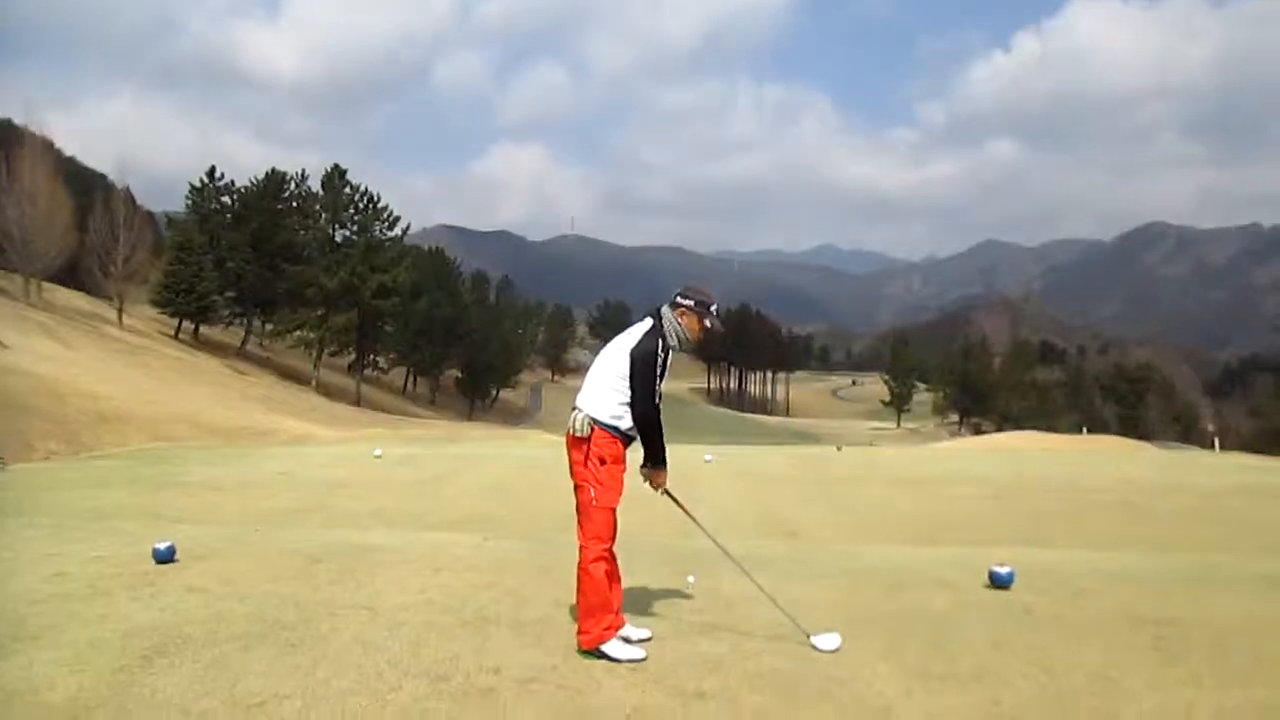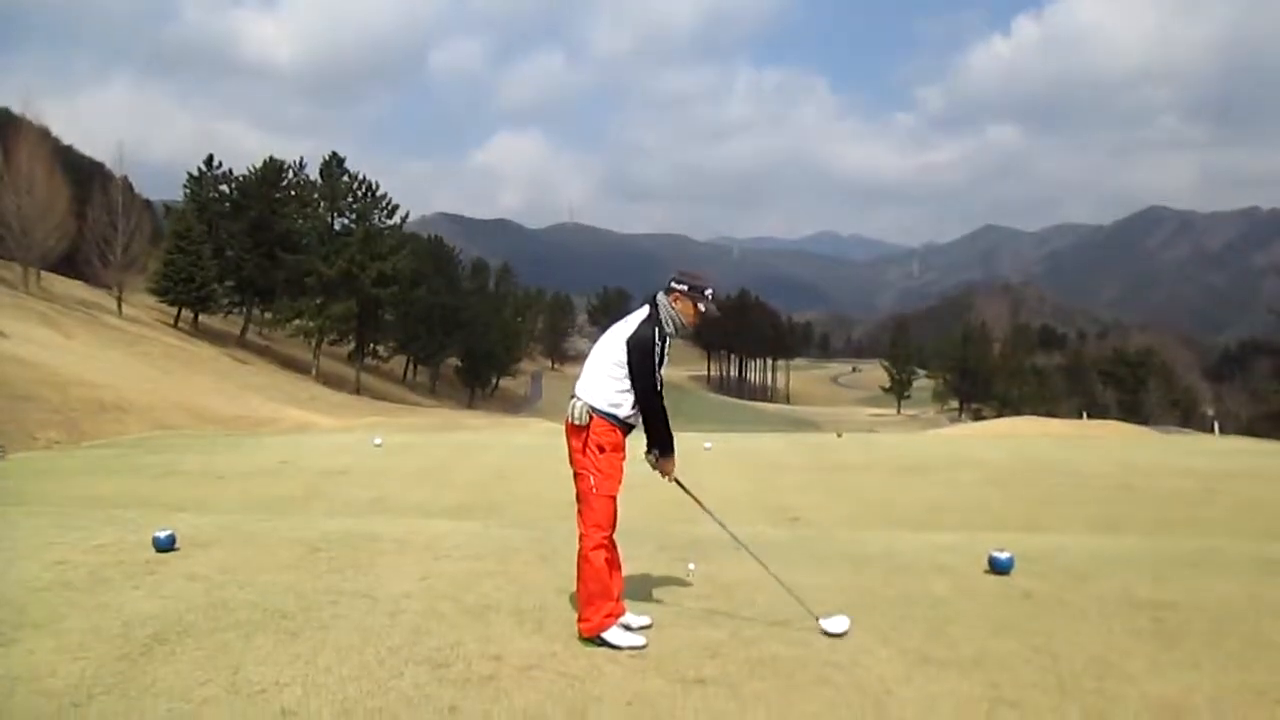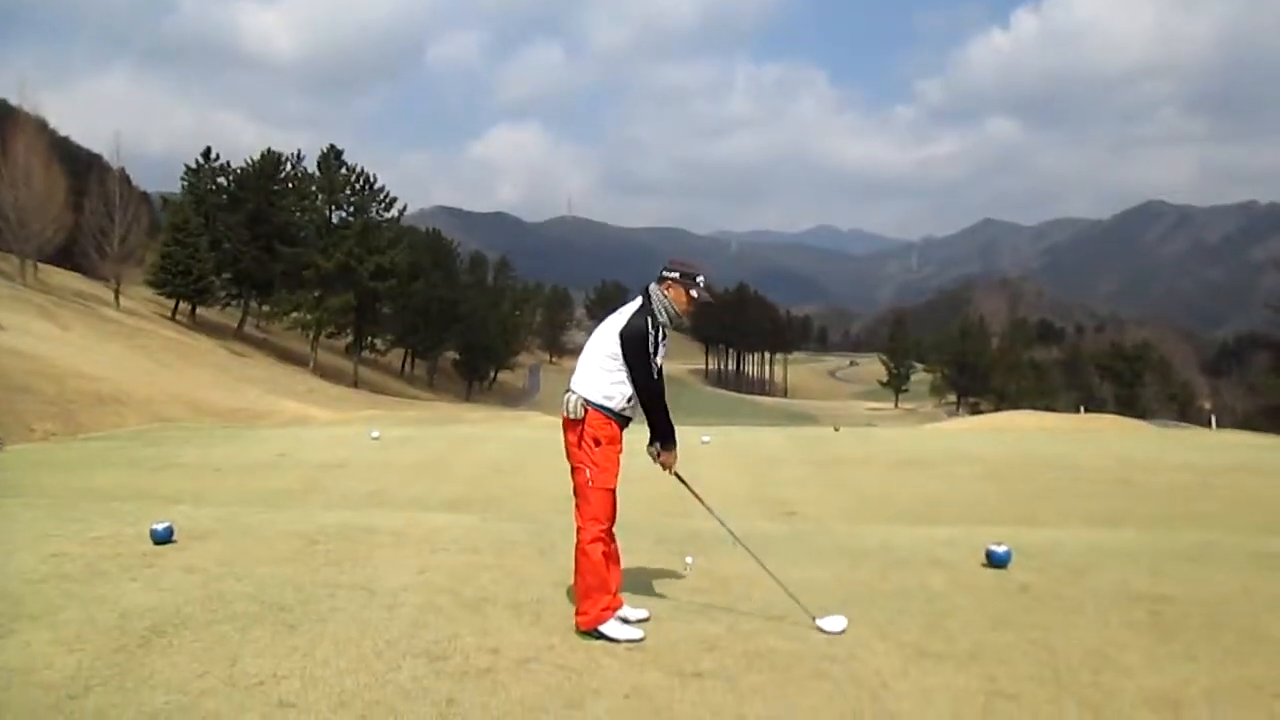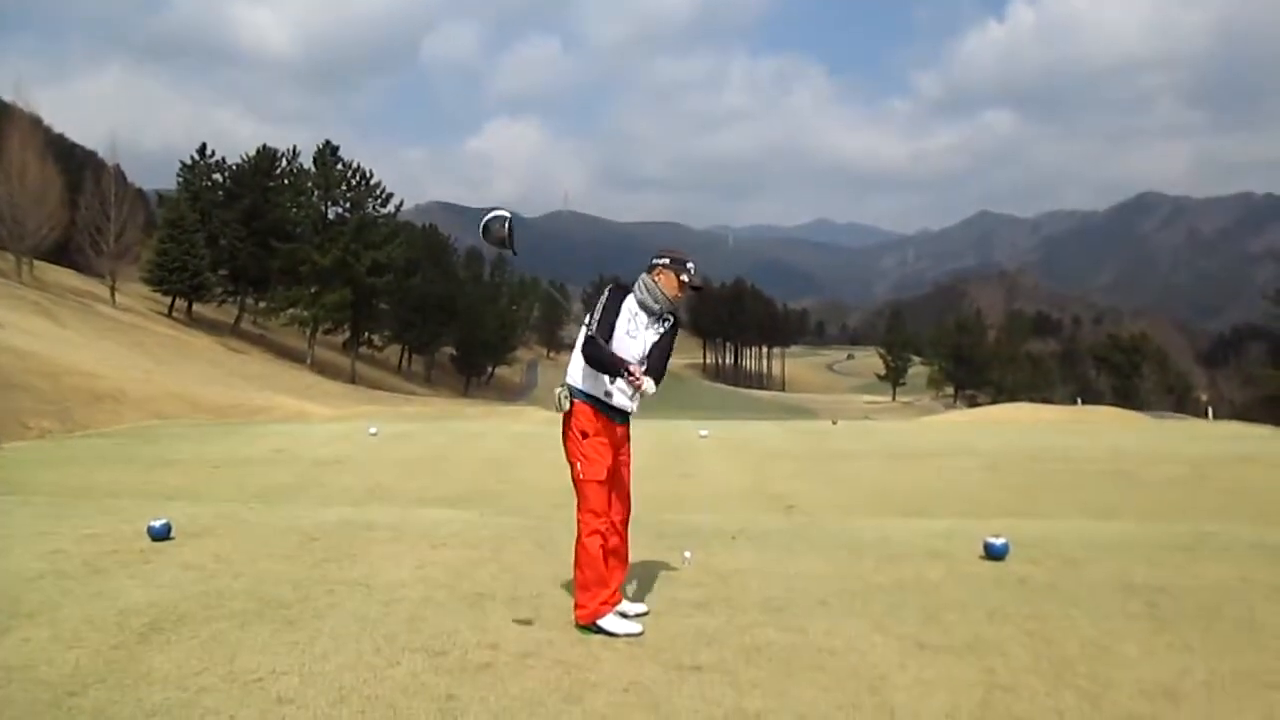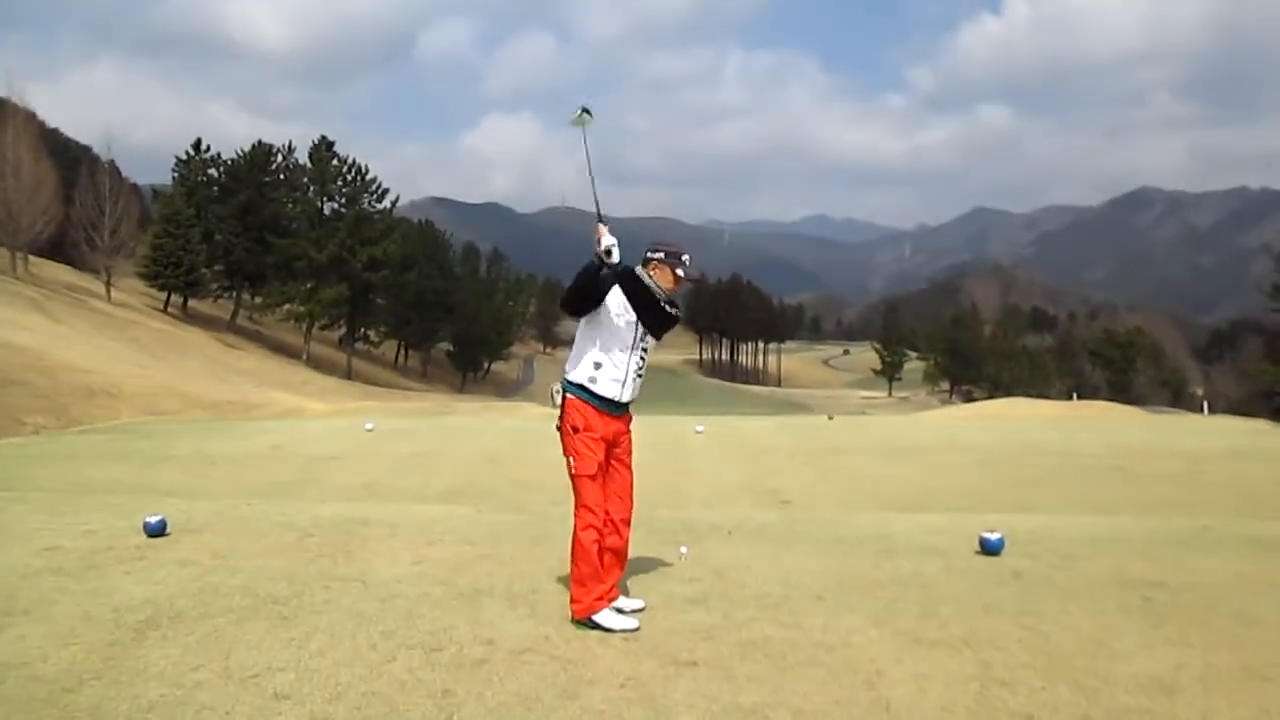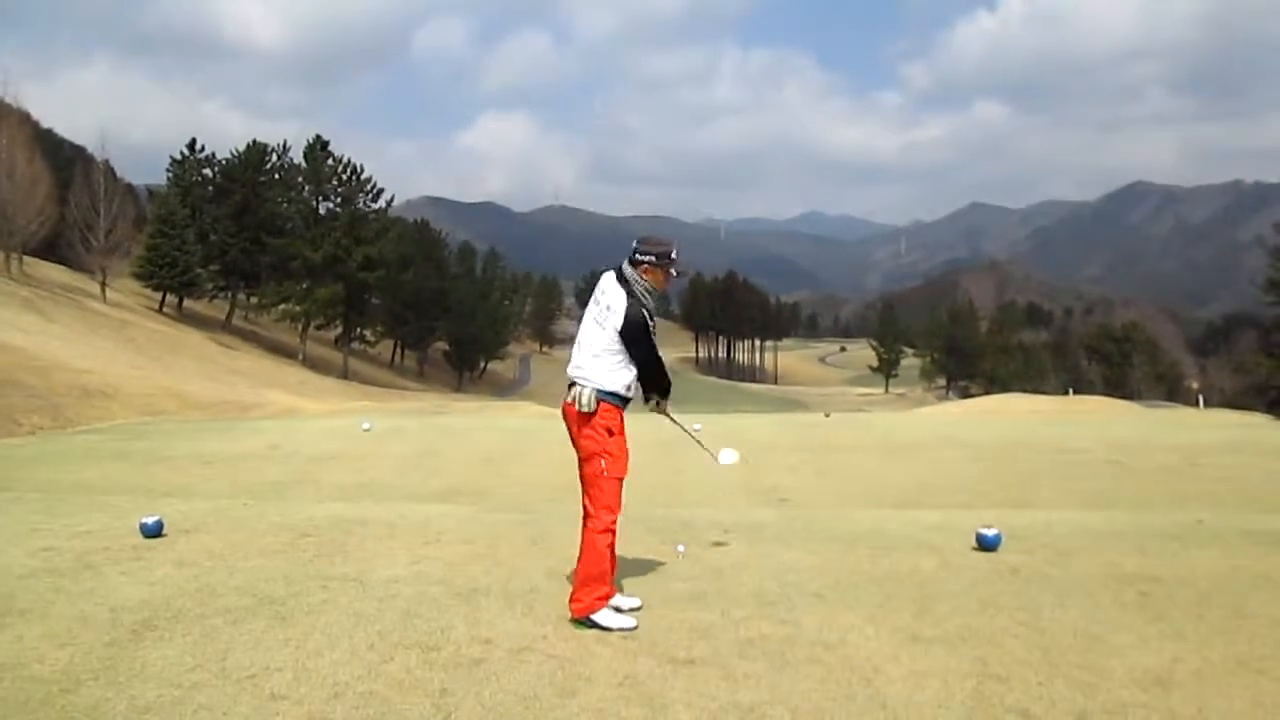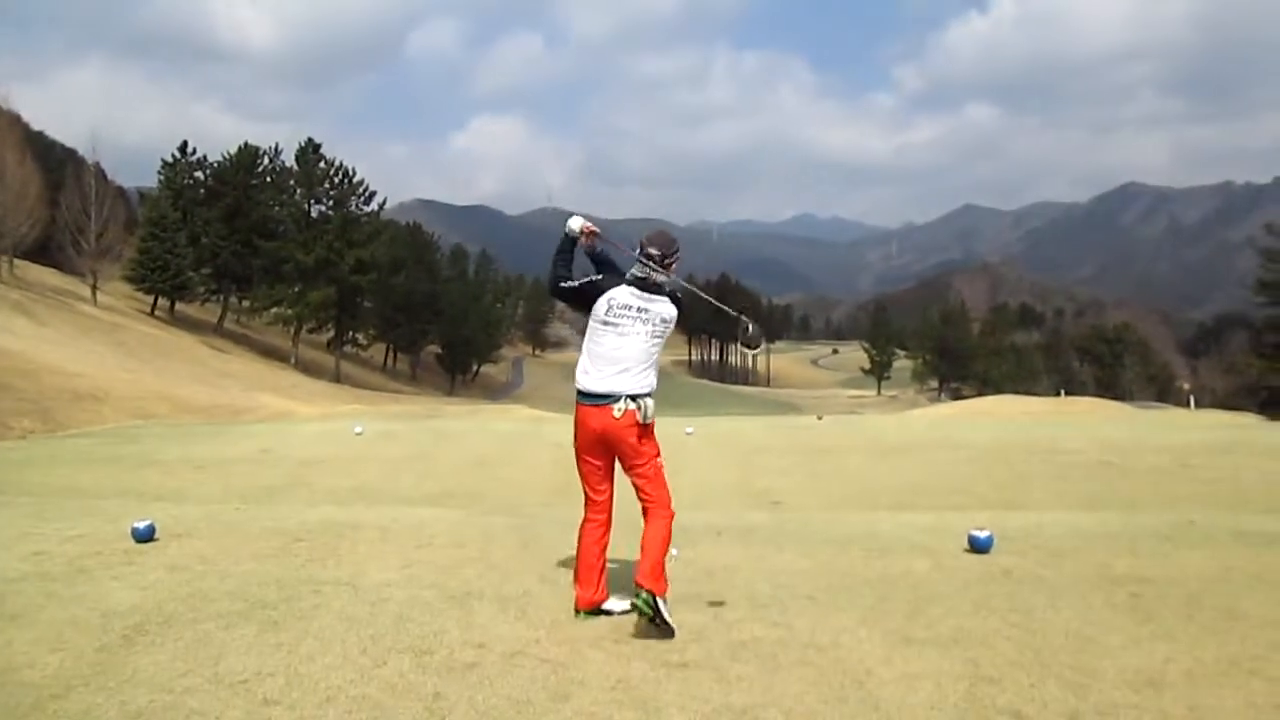
dt=0.4s
person 1, frame 1
left shoulder: (653, 337)
right shoulder: (651, 344)
left elbow: (646, 407)
right elbow: (644, 410)
left wrist: (651, 459)
right wrist: (657, 463)
left hip: (605, 441)
right hip: (597, 441)
left knee: (604, 536)
right knee: (596, 538)
left ankle: (610, 621)
right ankle: (597, 633)
person 1, frame 2
left shoulder: (652, 327)
right shoulder: (648, 333)
left elbow: (649, 395)
right elbow: (649, 398)
left wrist: (655, 446)
right wrist: (666, 451)
left hip: (605, 429)
right hip: (596, 429)
left knee: (605, 524)
right knee: (597, 525)
left ankle: (610, 608)
right ankle: (597, 621)
person 1, frame 3
left shoulder: (651, 322)
right shoulder: (640, 324)
left elbow: (651, 387)
right elbow: (647, 390)
left wrist: (657, 438)
right wrist: (668, 442)
left hip: (604, 423)
right hip: (592, 423)
left knee: (605, 518)
right knee: (594, 519)
left ankle: (608, 601)
right ankle: (594, 615)
person 1, frame 4
left shoulder: (667, 323)
right shoulder: (617, 298)
left elbow: (657, 366)
right elbow: (592, 350)
left wrist: (646, 378)
right wrist: (625, 368)
left hip: (618, 421)
right hip: (587, 416)
left knee: (617, 513)
right knee: (594, 514)
left ankle: (609, 595)
right ankle: (592, 608)
person 1, frame 5
left shoulder: (666, 313)
right shoulder: (608, 288)
left elbow: (646, 306)
right elbow: (570, 304)
left wrist: (617, 262)
right wrist: (601, 262)
left hip: (619, 417)
right hip: (583, 412)
left knee: (619, 511)
right knee: (591, 511)
left ankle: (607, 591)
right ankle: (588, 604)
person 1, frame 6
left shoulder: (612, 282)
right shoulder: (632, 311)
right elbow: (648, 360)
left wrist: (649, 390)
right wrist: (658, 391)
left hip: (588, 405)
right hip: (598, 410)
left knee: (602, 505)
right knee: (603, 508)
left ankle: (601, 590)
right ankle: (587, 603)
person 1, frame 7
left shoulder: (604, 291)
right shoulder: (671, 308)
left elbow: (557, 285)
left wrist: (571, 234)
right wrist: (594, 250)
left hip: (587, 412)
right hip: (630, 416)
left knee: (597, 506)
right knee: (658, 507)
left ankle: (589, 594)
right ankle: (649, 587)
